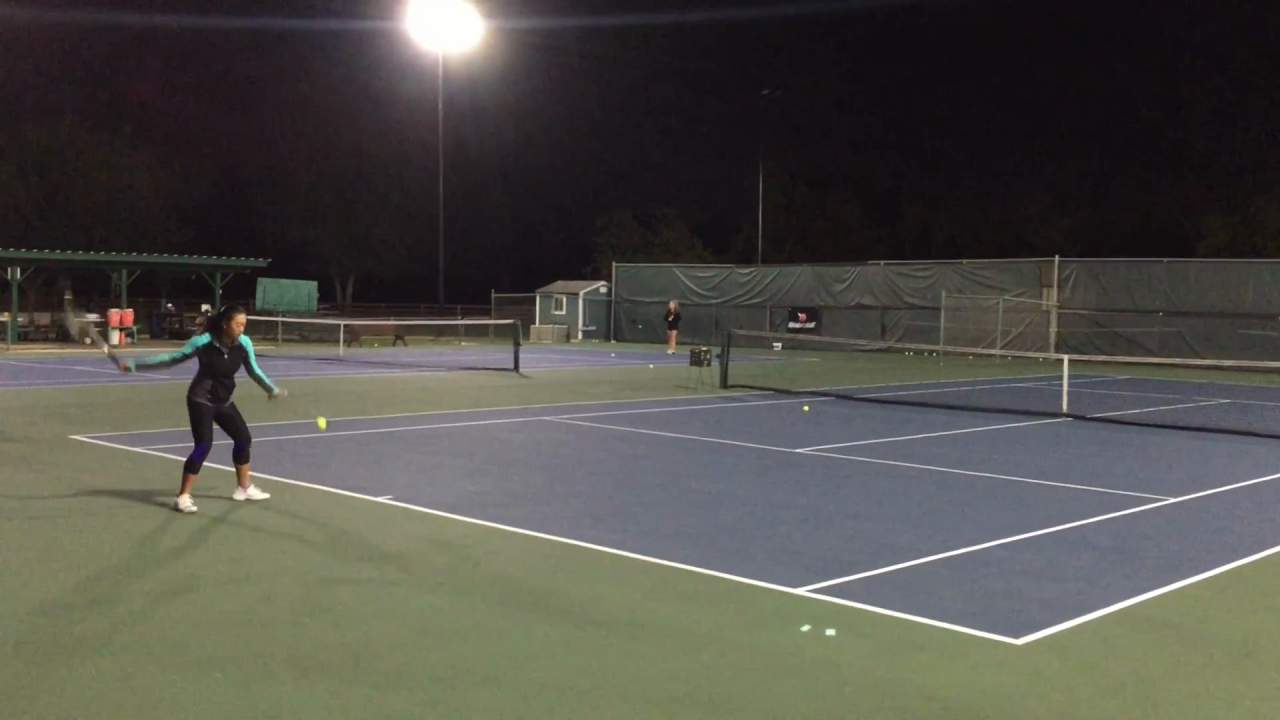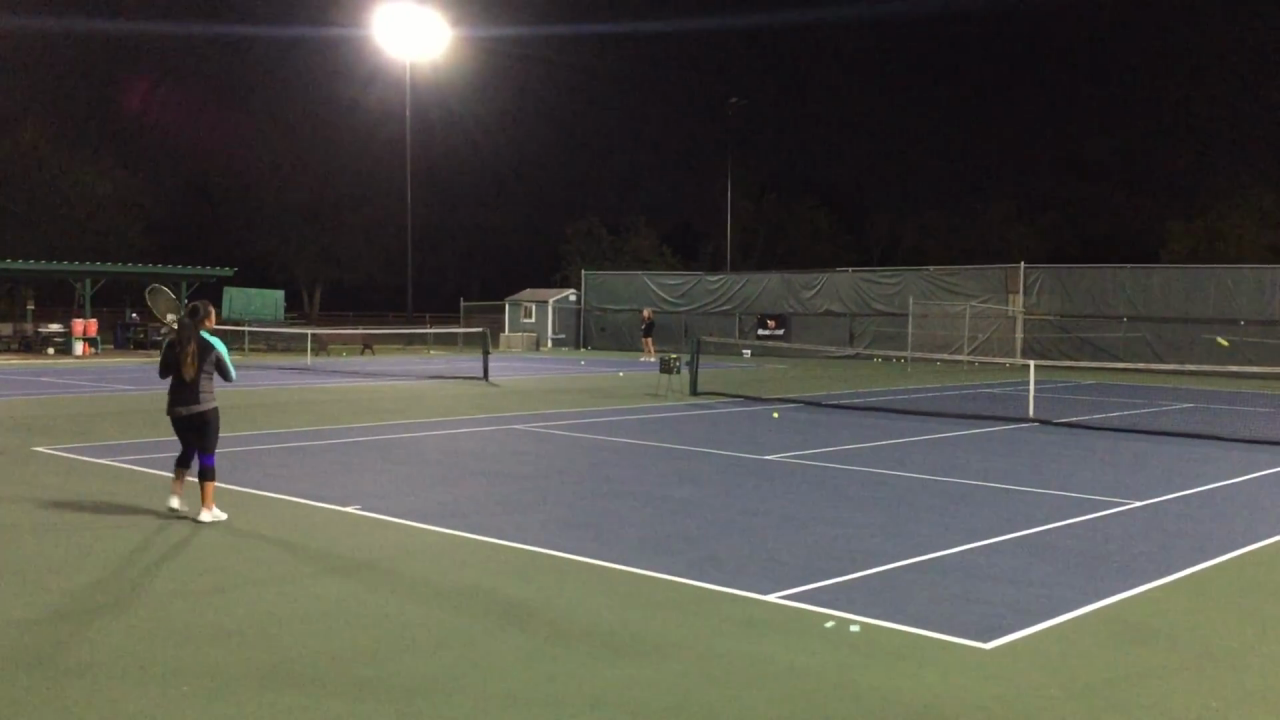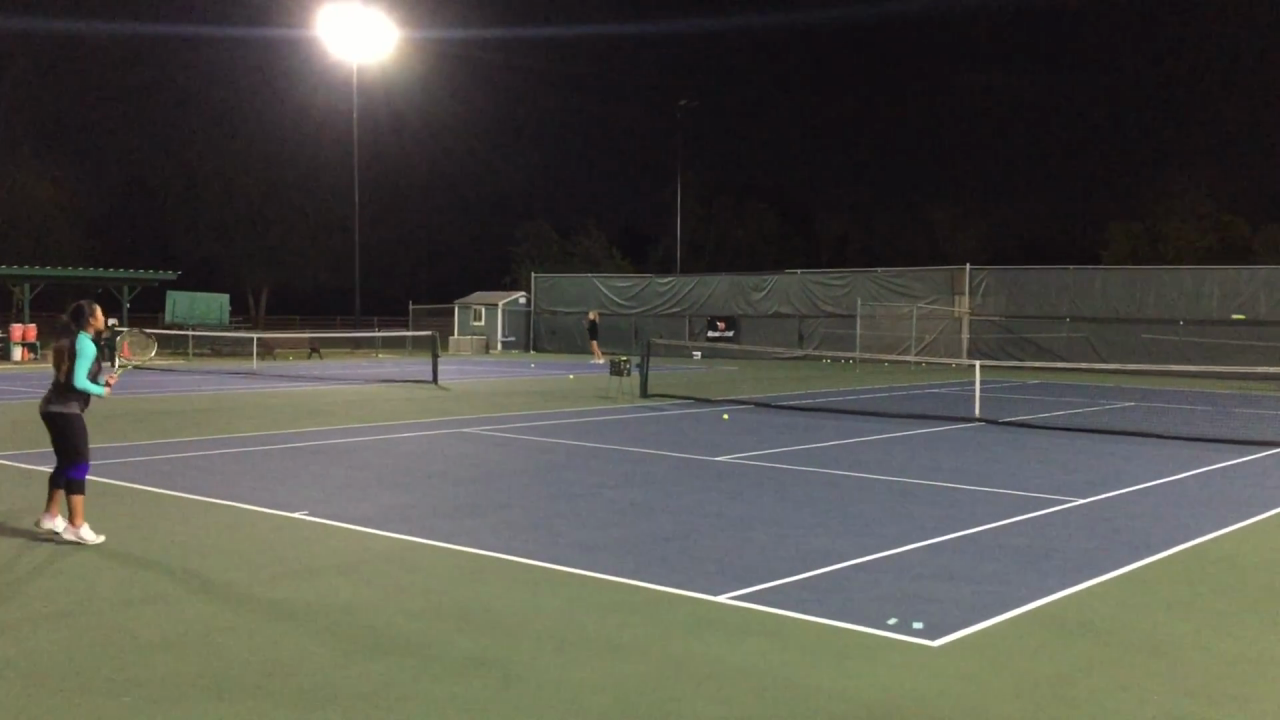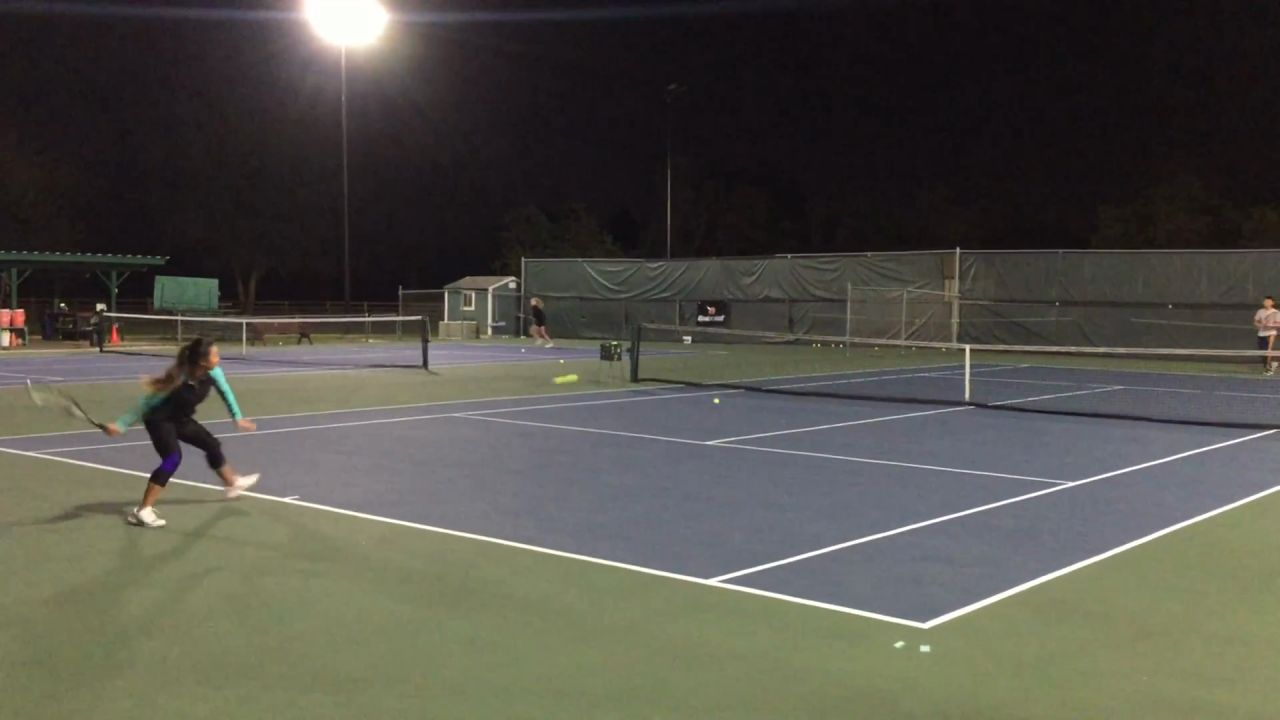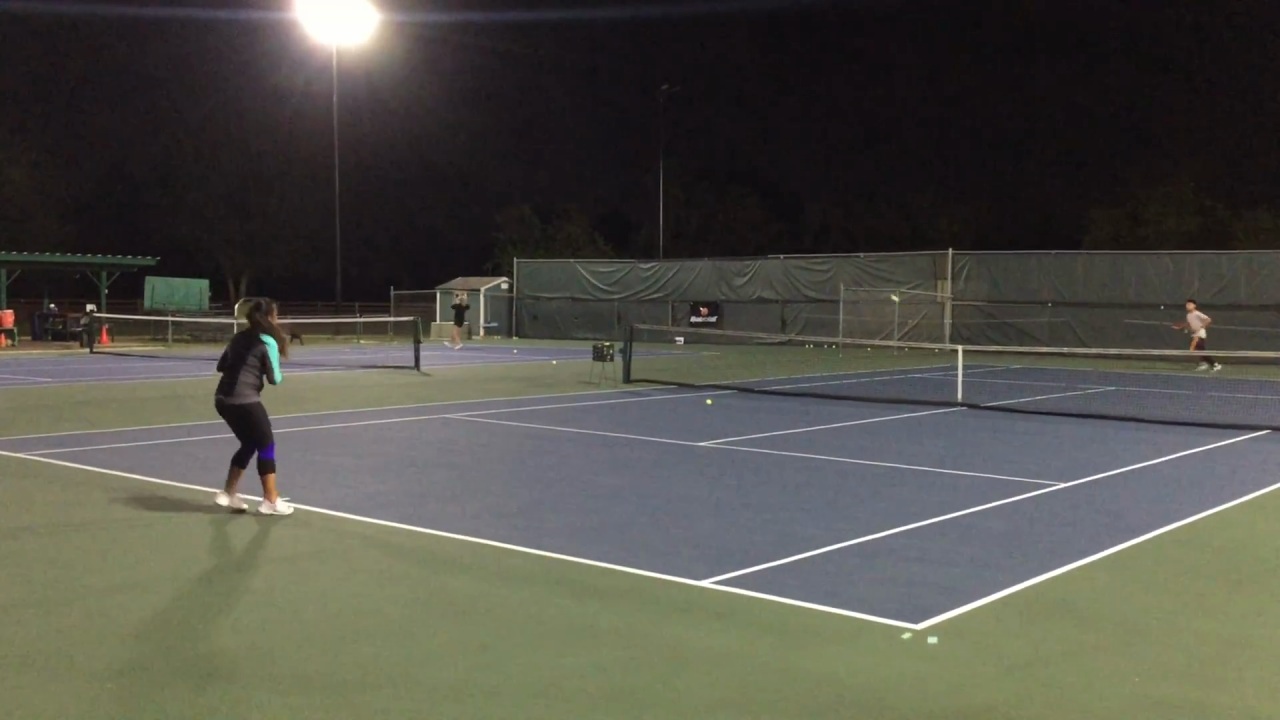
dt=1s
person 1, frame 1
left shoulder: (244, 344)
right shoulder: (202, 342)
left elbow: (253, 370)
right elbow: (172, 358)
left wrist: (271, 389)
right wrist: (135, 365)
left hip: (224, 401)
right hip: (202, 402)
left knee: (243, 439)
right knee: (203, 447)
left ankle: (245, 487)
right ankle: (183, 496)
person 1, frame 2
left shoulder: (173, 343)
right shoulder: (215, 345)
left elbow: (163, 374)
right elbow: (230, 377)
left hip: (178, 408)
right hip: (203, 407)
left knee: (188, 450)
right knee: (207, 456)
left ankle: (176, 495)
right ankle: (207, 509)
person 1, frame 3
left shoulder: (75, 341)
right shoulder: (86, 344)
right elbow: (78, 381)
left wrist: (103, 383)
right wrist: (101, 390)
left hip: (56, 409)
right hip: (64, 410)
left knee: (67, 464)
right knee: (79, 464)
left ankle: (51, 517)
right ankle: (77, 527)
person 1, frame 4
left shoulder: (213, 372)
right shoulder: (177, 380)
left elbow: (225, 392)
right elbow: (148, 403)
left wrist: (237, 417)
right wrist: (122, 424)
left hip: (181, 420)
right hip: (160, 421)
left knee: (212, 445)
right knee: (173, 458)
left ankle: (232, 484)
right ankle: (143, 511)
person 1, frame 5
left shoulder: (238, 339)
right shoulder: (268, 342)
left elbow: (221, 367)
right elbow: (274, 379)
right wrist: (270, 373)
left hip: (224, 399)
right hip: (245, 401)
left knee: (249, 444)
right knee: (266, 448)
left ankle: (227, 495)
right ankle: (270, 502)
